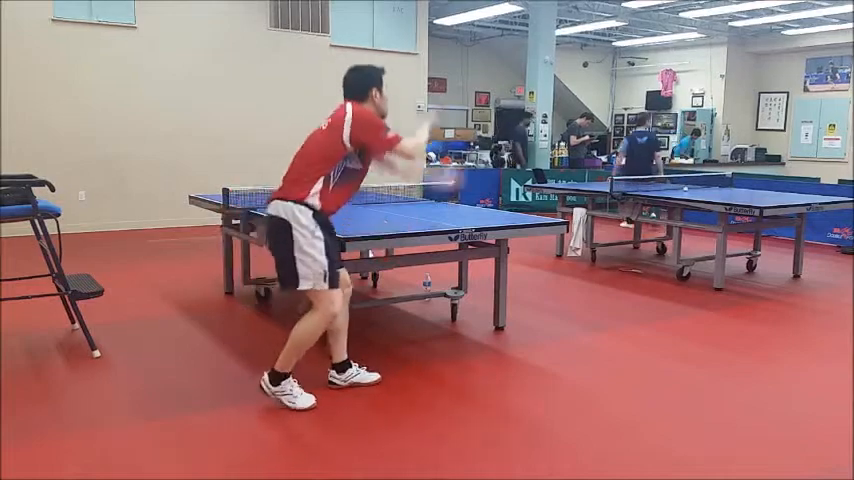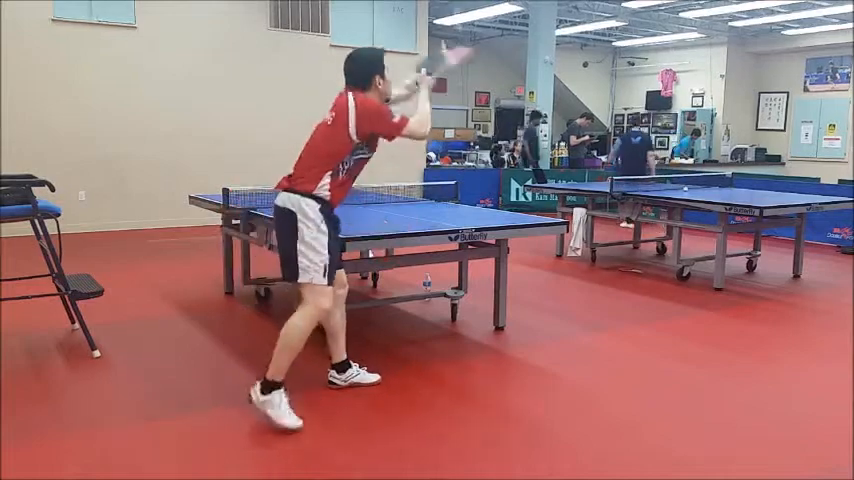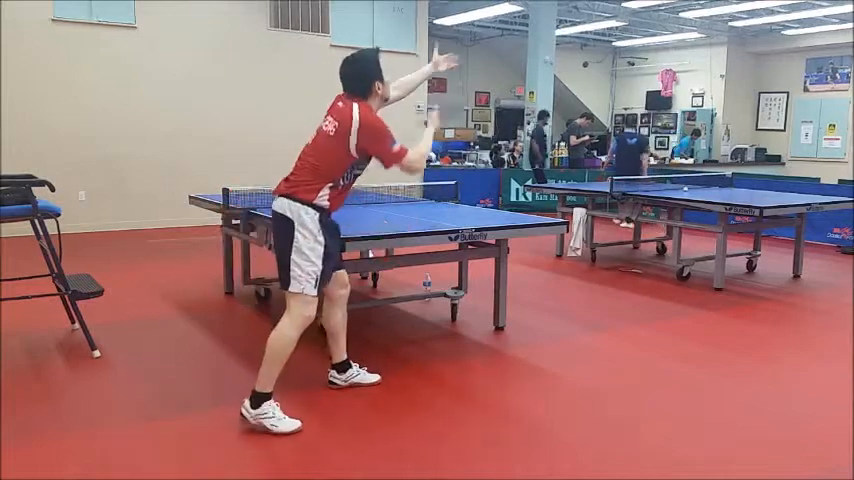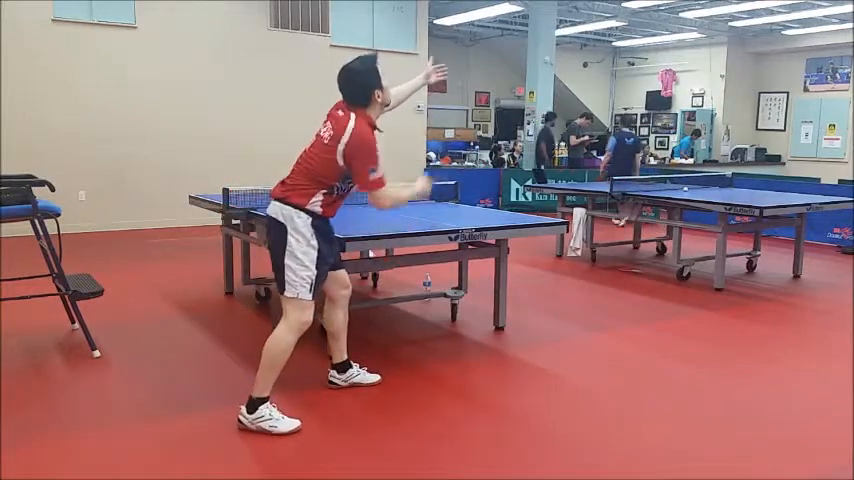
dt=0.2s
person 1, frame 1
left shoulder: (351, 120)
right shoulder: (360, 116)
left elbow: (391, 158)
right elbow: (411, 150)
right wrist: (425, 129)
left hip: (306, 214)
right hip: (297, 215)
left knee: (340, 288)
right knee: (329, 308)
left ankle: (341, 369)
right ankle: (278, 379)
person 1, frame 2
left shoulder: (349, 100)
right shoulder: (366, 108)
left elbow: (396, 95)
right elbow: (420, 130)
left wrist: (420, 85)
right wrist: (424, 92)
left hip: (310, 206)
right hip: (303, 208)
left knee: (337, 289)
right knee: (317, 304)
left ankle: (341, 369)
right ankle: (269, 389)
person 1, frame 3
left shoulder: (345, 103)
right shoulder: (368, 122)
left elbow: (392, 93)
right elbow: (410, 163)
left wrist: (430, 69)
right wrist: (431, 130)
left hip: (308, 211)
right hip: (302, 214)
left knee: (339, 288)
right knee: (302, 311)
left ankle: (342, 369)
right ankle: (259, 403)
person 1, frame 4
left shoulder: (344, 112)
right shoulder: (360, 135)
left elbow: (387, 103)
right elbow: (379, 198)
left wrist: (422, 80)
right wrist: (416, 189)
left hip: (307, 216)
right hip: (296, 219)
left knee: (339, 288)
right knee: (299, 317)
left ankle: (341, 368)
right ankle: (255, 408)
person 2, frame 1
left shoulder: (629, 138)
right shoulder: (653, 138)
left elbow: (620, 156)
right elbow: (657, 157)
left wrist: (615, 171)
right wrist: (661, 172)
left hip: (630, 172)
right hip: (646, 173)
left ankle: (629, 220)
person 2, frame 2
left shoulder: (623, 137)
right shoulder: (647, 138)
left elbow: (613, 154)
right elbow: (650, 157)
right wrist: (653, 173)
left hip: (625, 172)
right hip: (640, 172)
left ankle: (629, 220)
right ankle: (629, 219)
person 2, frame 3
left shoulder: (618, 138)
right shoulder: (641, 139)
left elbow: (610, 155)
right elbow: (644, 158)
left wrist: (606, 163)
right wrist: (644, 173)
left hip: (620, 172)
right hip: (634, 173)
left ankle: (624, 218)
right ankle: (628, 219)
person 2, frame 4
left shoulder: (616, 136)
right shoulder: (635, 139)
left elbow: (608, 154)
right elbow: (637, 158)
left wrist: (602, 166)
right wrist: (636, 173)
left hip: (615, 171)
right hip: (628, 172)
left ankle: (619, 217)
right ankle: (623, 216)
